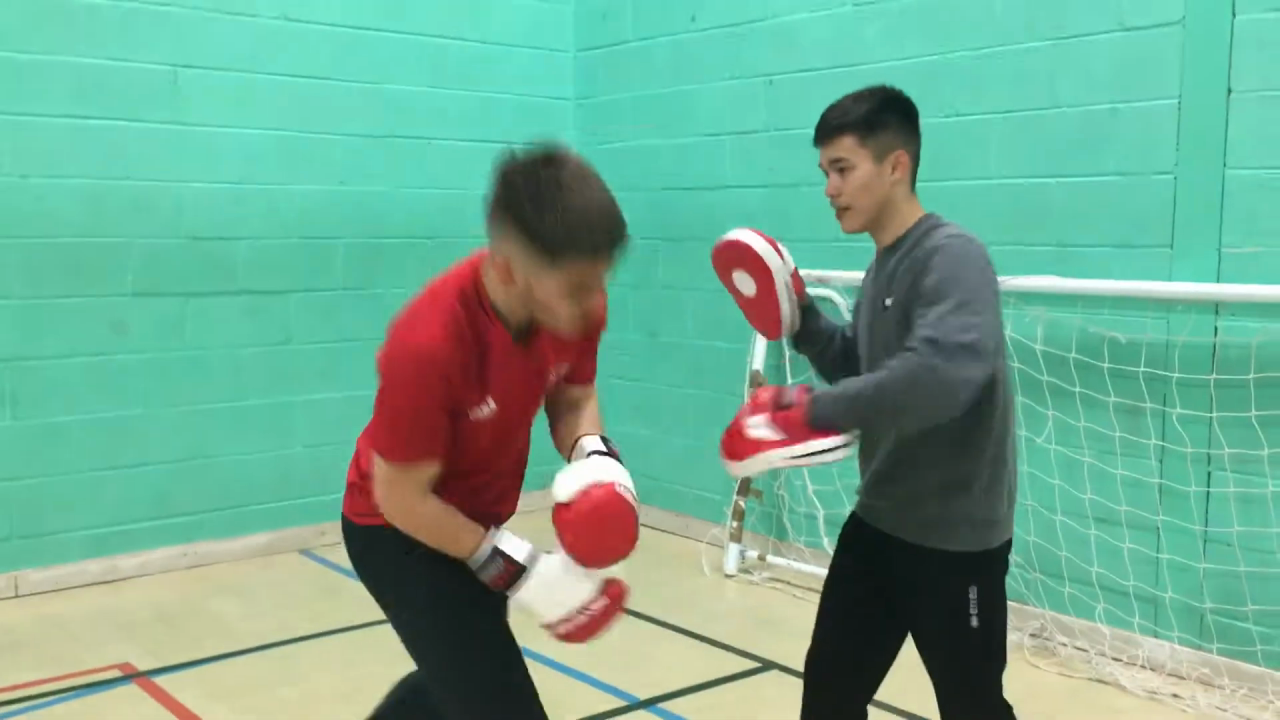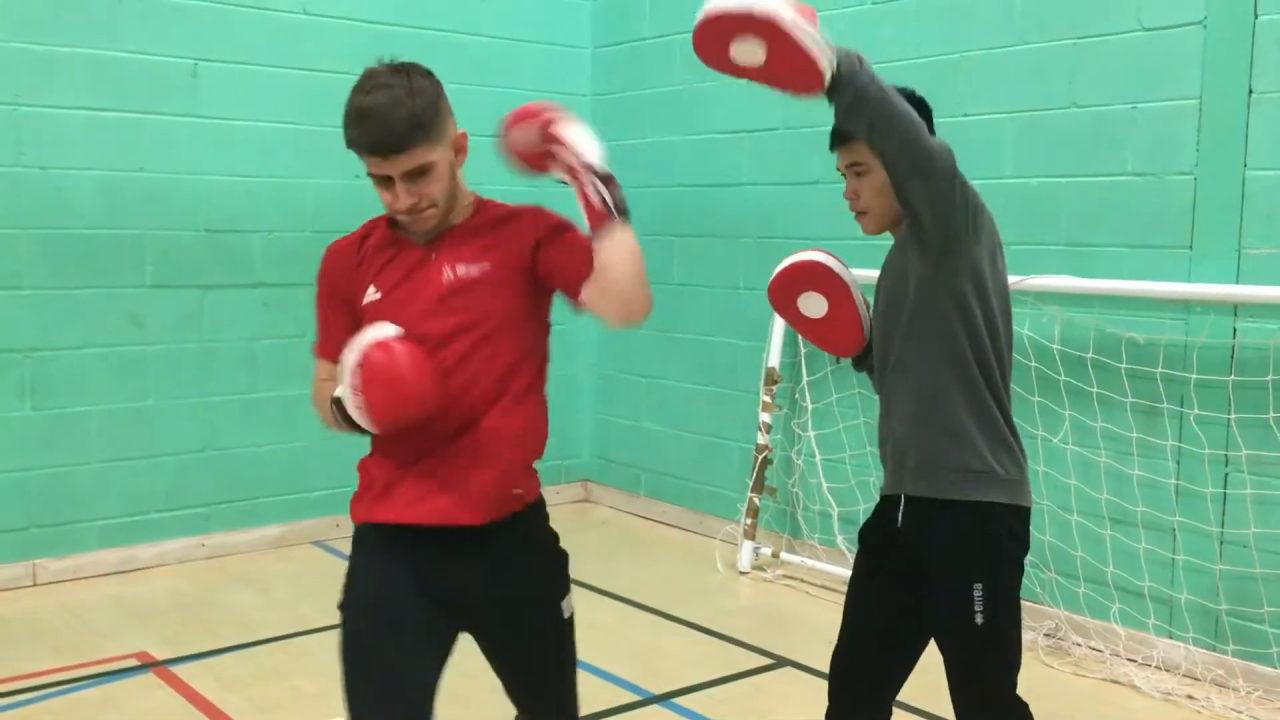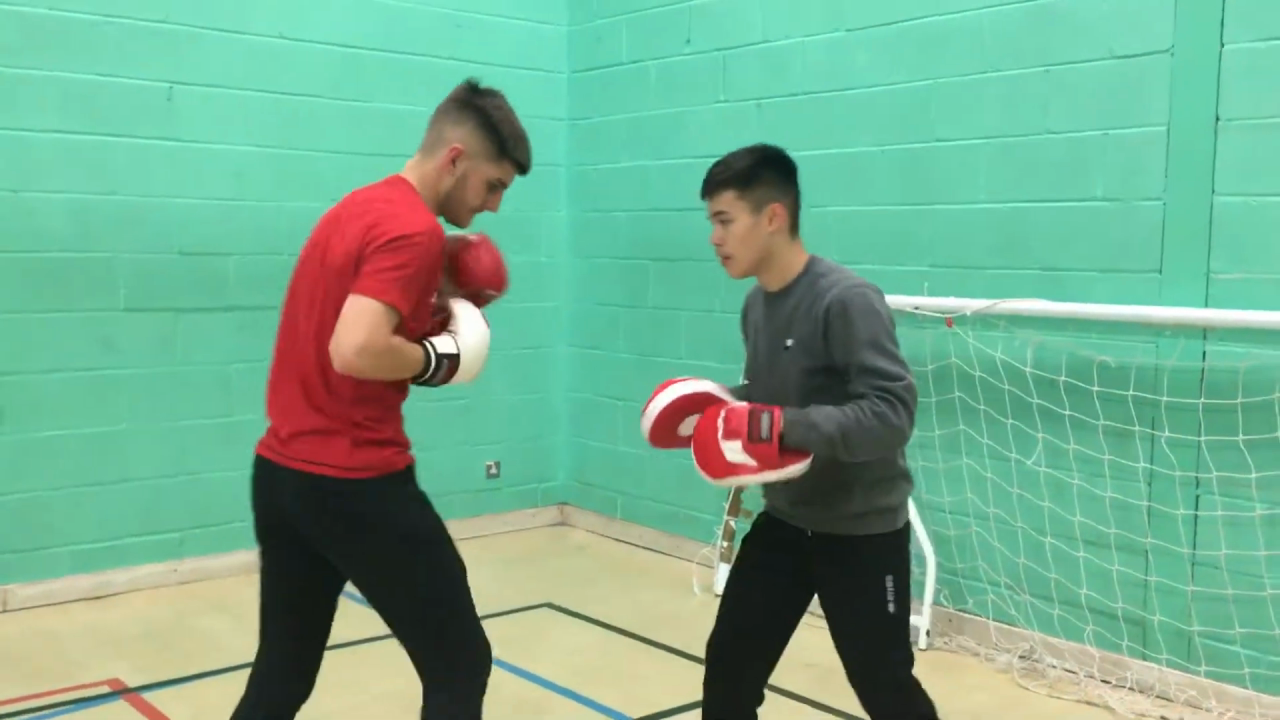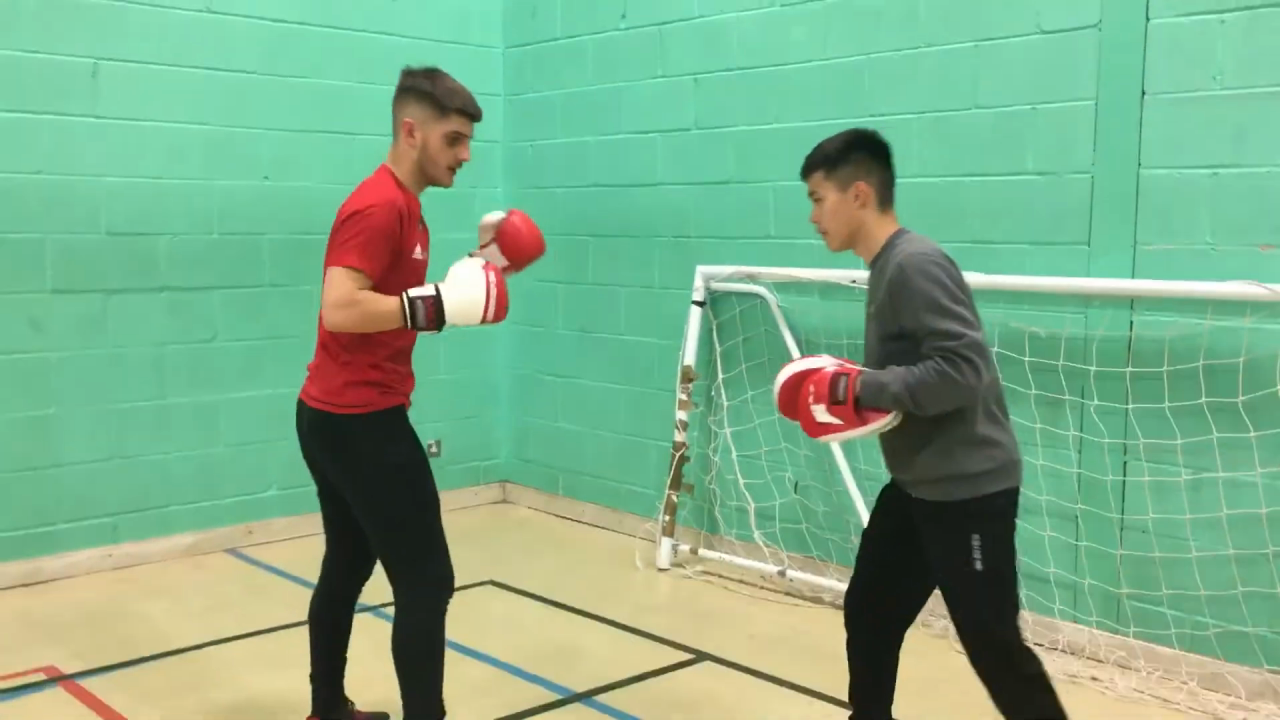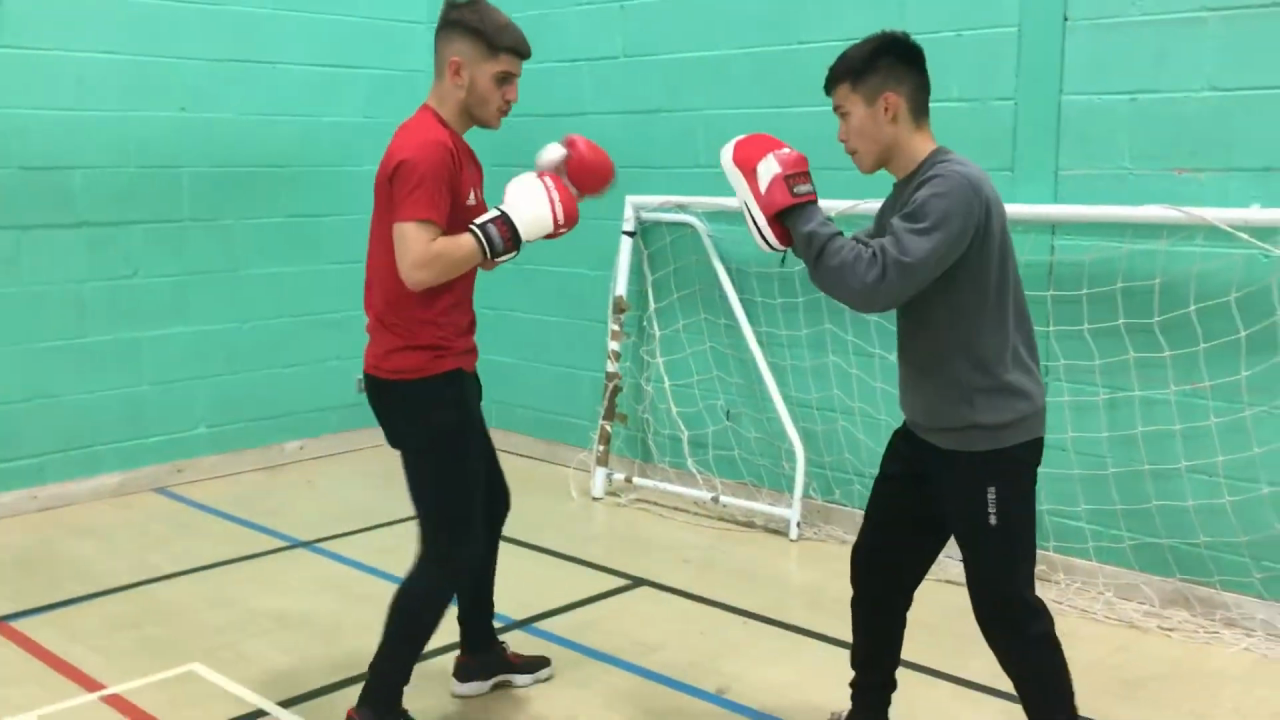
dt=1s
person 1, frame 1
left shoulder: (569, 297)
right shoulder: (428, 344)
left elbow: (572, 398)
right elbow: (403, 501)
left wrist: (596, 455)
right wrist: (517, 570)
left hip: (474, 516)
right hip: (399, 526)
person 1, frame 2
left shoulder: (526, 234)
right shoulder: (350, 259)
left elbow: (623, 306)
right elbow: (326, 391)
left wrist: (593, 178)
right wrist: (353, 398)
left hip: (508, 529)
right hip: (395, 536)
person 1, frame 3
left shoulder: (352, 210)
right shoulder: (416, 231)
right elbow: (355, 350)
left wrist: (444, 305)
right wrist: (441, 359)
left hip: (281, 473)
right hip: (358, 484)
right knee: (459, 662)
person 1, frame 4
left shoulder: (399, 206)
right shoulder: (381, 205)
left elbow: (395, 303)
right elbow: (341, 309)
left wrist: (474, 271)
right wrist: (439, 304)
left hip: (329, 416)
right hip: (362, 419)
left knee: (347, 566)
right knee: (425, 585)
person 1, frame 5
left shoulder: (449, 147)
right shoulder: (425, 149)
left elbow: (468, 241)
right elbow: (419, 264)
left wrist: (541, 193)
right wrist: (510, 223)
left hip: (433, 370)
right hip: (419, 377)
left knee: (480, 509)
right knee: (450, 540)
left ankle: (479, 654)
person 2, frame 1
left shoulder: (955, 254)
right shoulder: (879, 267)
left elbow: (948, 372)
left wrist: (814, 411)
right wrist: (792, 316)
left hip: (958, 537)
right hip: (880, 524)
person 2, frame 2
left shoulder: (957, 223)
right shoulder: (914, 251)
left elbow: (917, 150)
left wrist: (827, 62)
right wrist: (863, 344)
left hip: (976, 513)
right hip: (905, 508)
person 2, frame 3
left shoulder: (849, 301)
right shoulder: (754, 305)
left elbow: (892, 414)
left wrist: (788, 426)
right wrist: (726, 410)
left hip: (863, 532)
right hip: (785, 524)
right knee: (730, 665)
person 2, frame 4
left shoulder: (918, 265)
right shoulder: (886, 270)
left elbow: (963, 370)
left wrist: (864, 388)
right wrist: (840, 391)
left hip: (969, 490)
right hip: (915, 487)
left knee: (994, 648)
right knee: (868, 618)
person 2, frame 5
left shoulder: (954, 187)
right shoulder: (909, 192)
left elbow: (874, 282)
right elbow: (868, 270)
left wrist: (799, 212)
right wrist: (794, 224)
left hip: (990, 437)
right hip: (928, 431)
left knee: (1004, 605)
right knee: (876, 573)
